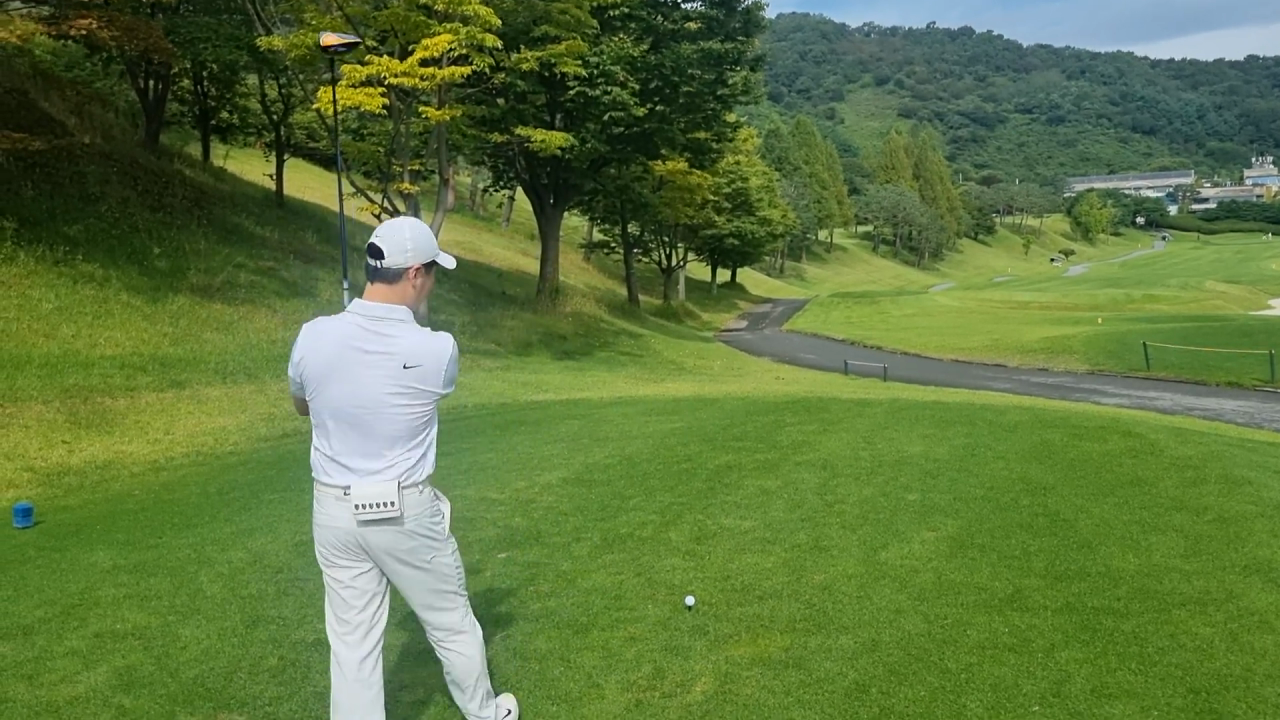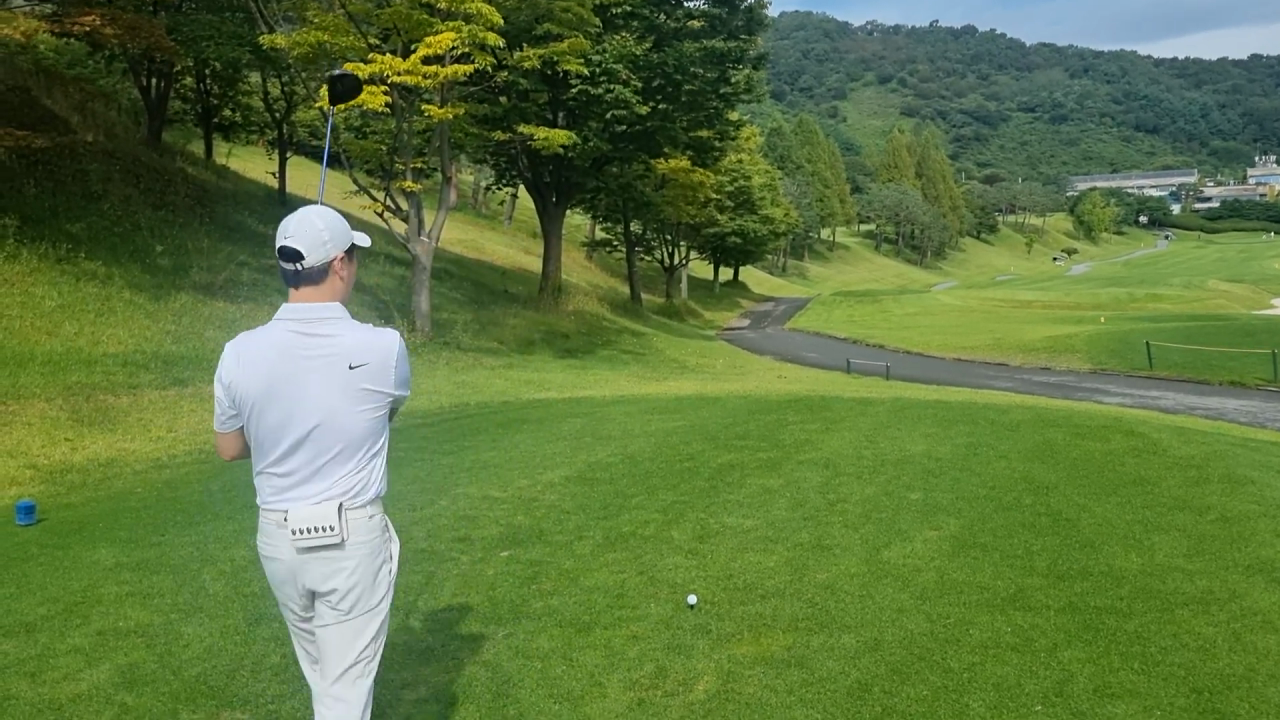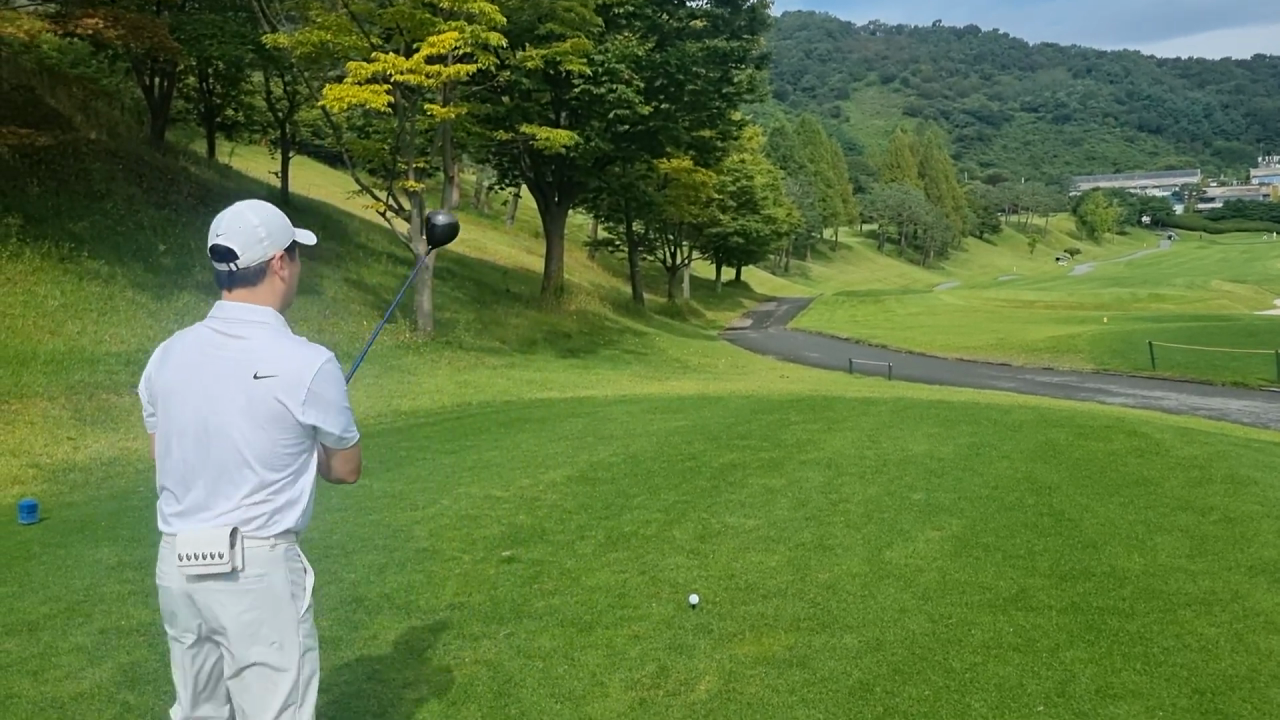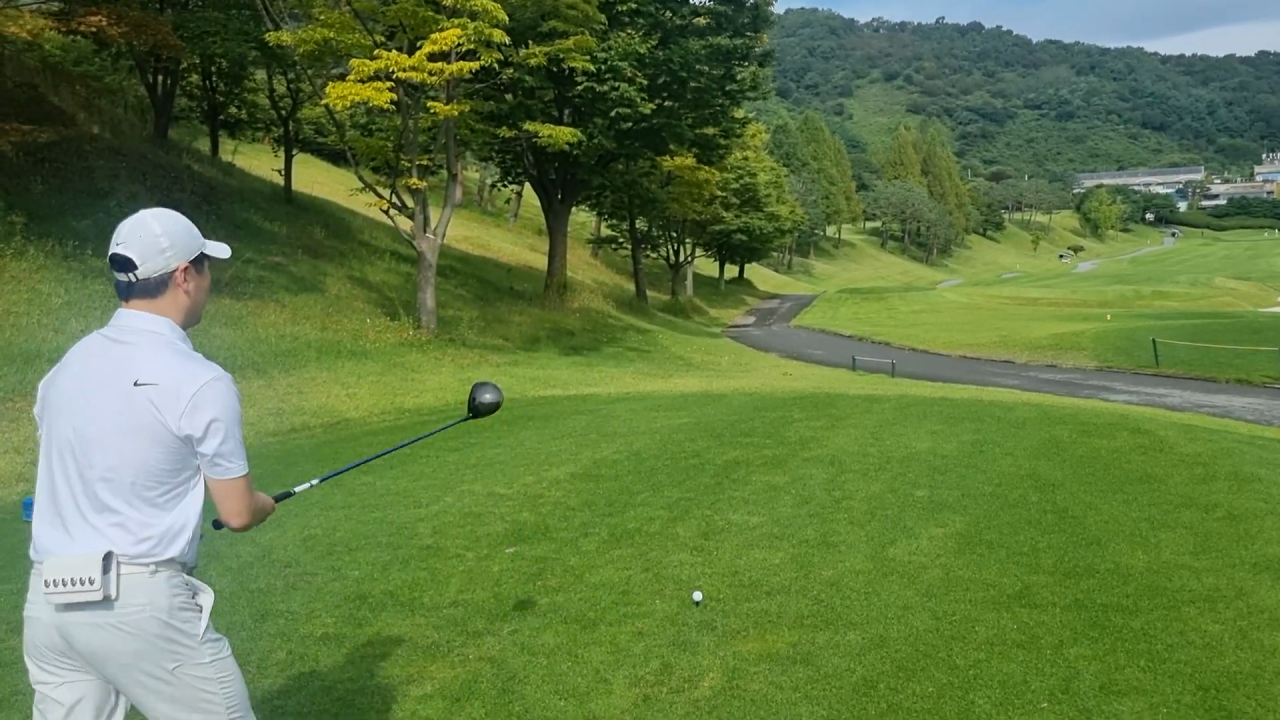
dt=0.4s
person 1, frame 1
left shoulder: (313, 337)
right shoulder: (438, 349)
left hip: (335, 512)
right hip: (406, 512)
left knee: (352, 644)
right knee: (451, 622)
person 1, frame 2
left shoulder: (241, 354)
right shoulder: (384, 347)
left elbow: (228, 448)
left hip: (278, 538)
right hip: (352, 537)
left knee: (325, 674)
person 1, frame 3
left shoulder: (168, 356)
right shoulder: (307, 365)
left elbow: (165, 457)
right elbow: (346, 469)
left hip: (176, 567)
right hip: (258, 570)
person 1, frame 4
left shoulder: (67, 365)
right shoulder: (199, 381)
right elbow: (238, 512)
right wrist: (262, 504)
left hip: (48, 600)
right hip: (141, 601)
